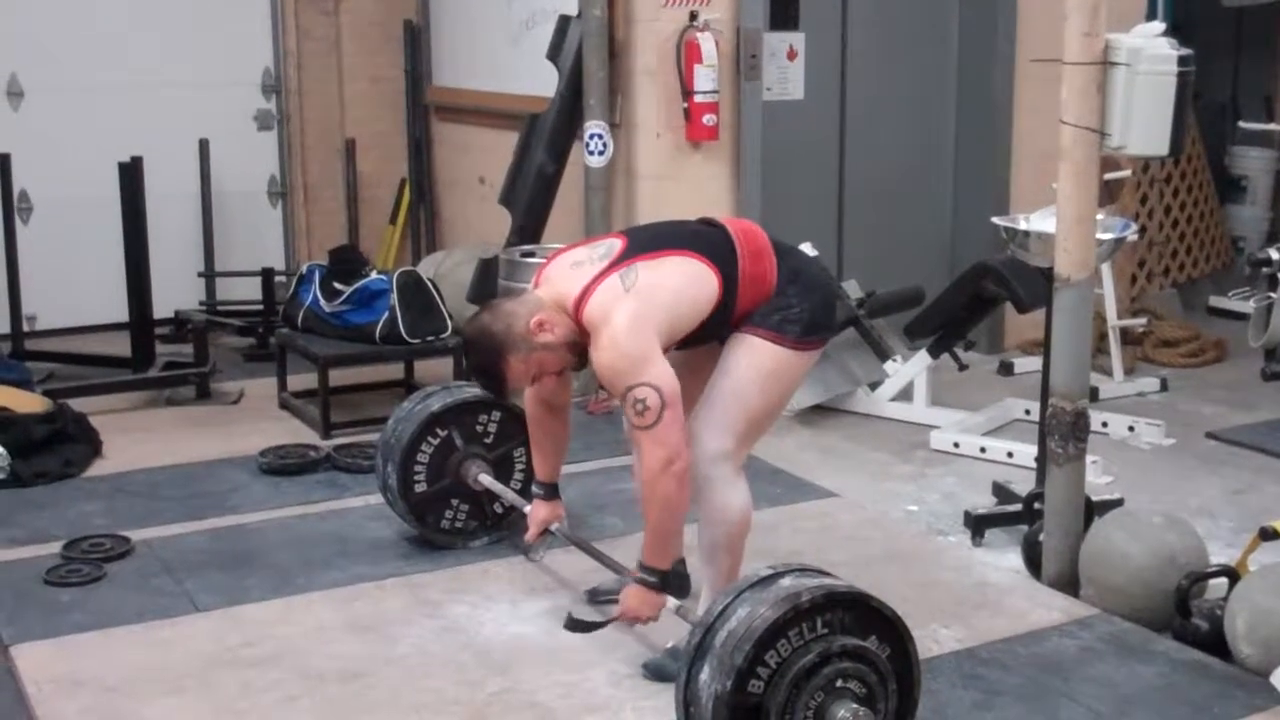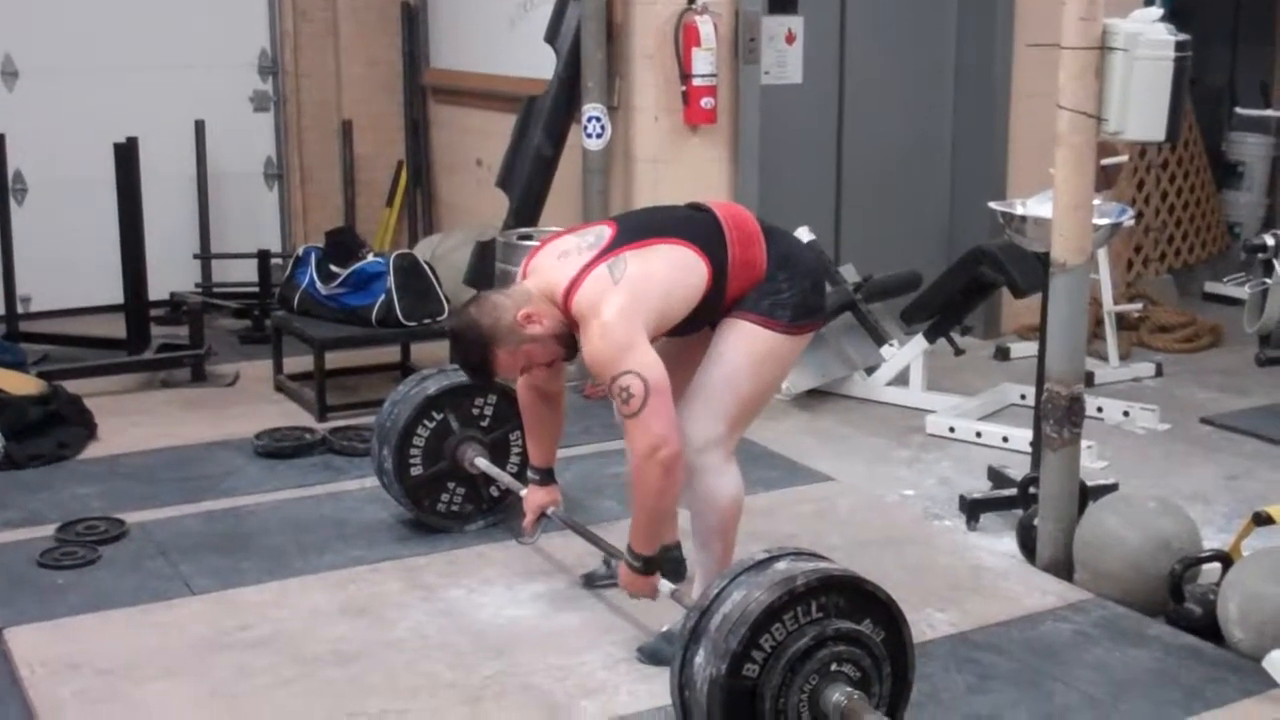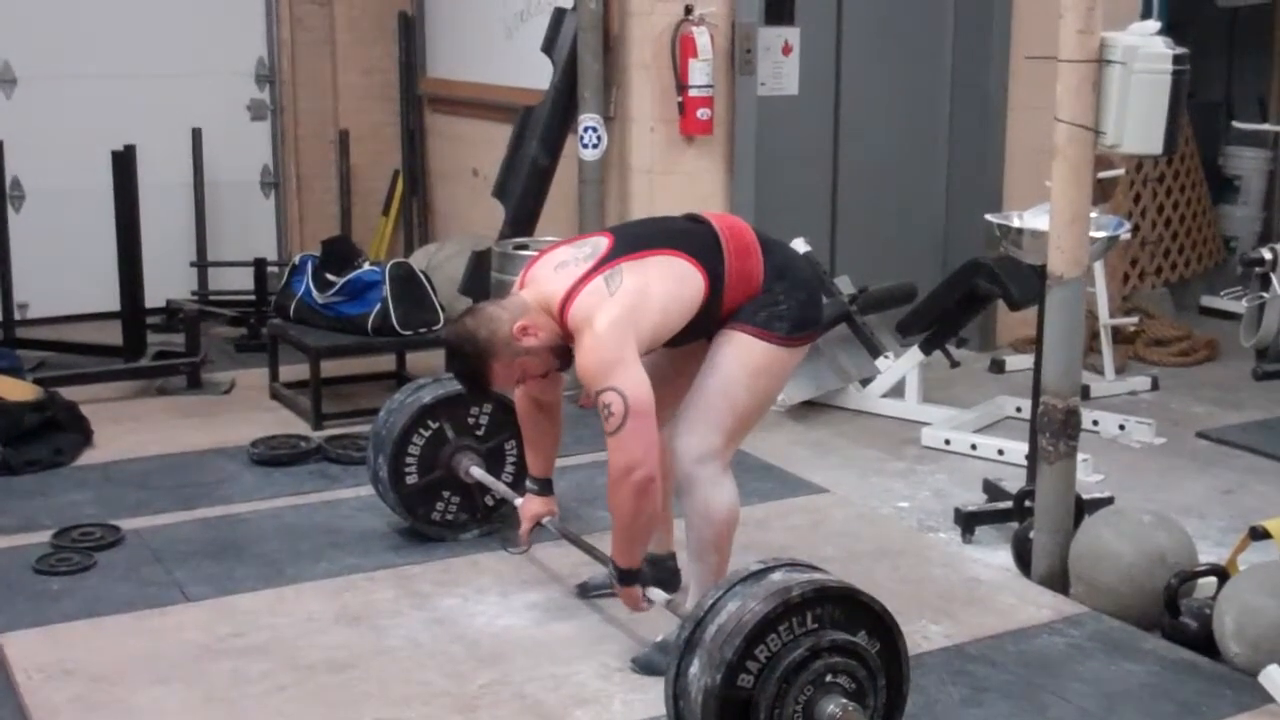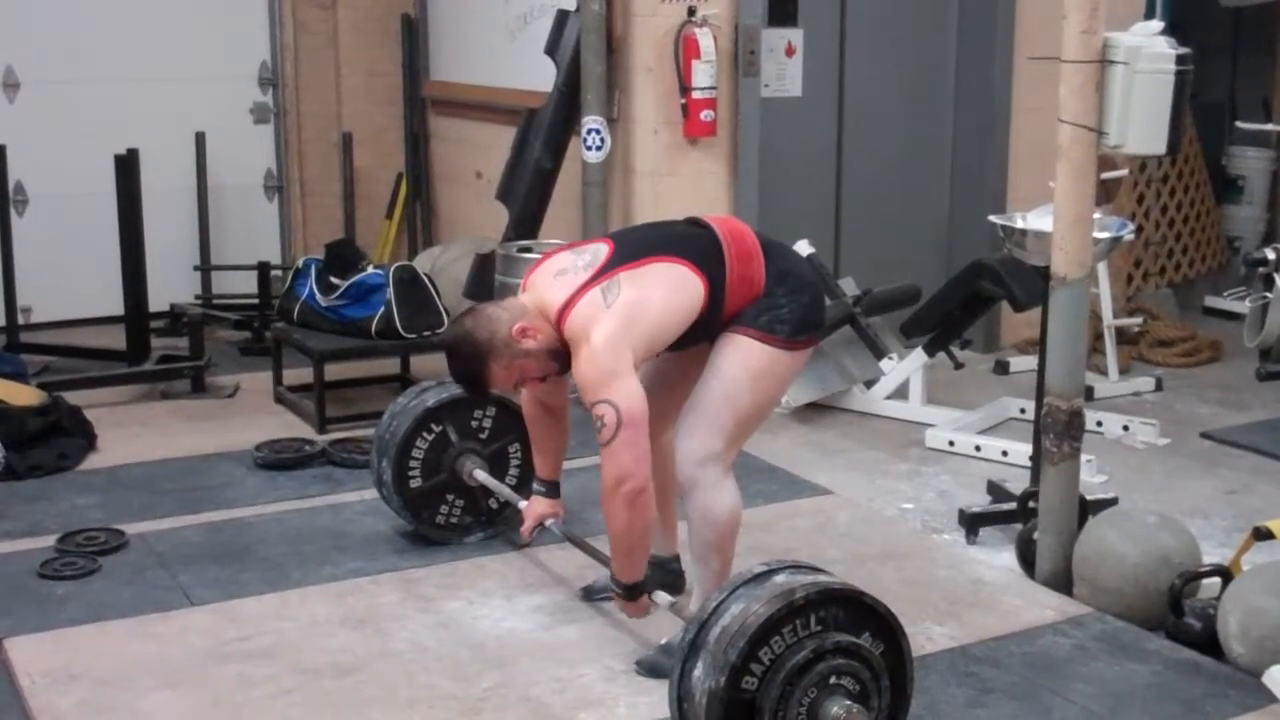
dt=1s
person 1, frame 1
left shoulder: (616, 333)
right shoulder: (543, 295)
left elbow: (671, 461)
right elbow: (546, 401)
left wrist: (650, 581)
right wrist: (545, 492)
left hip: (789, 298)
right hip: (729, 287)
left knee: (711, 455)
right knee: (646, 422)
right ankle: (671, 569)
person 1, frame 2
left shoulder: (606, 323)
right shoulder: (531, 281)
left elbow: (660, 451)
right elbow: (540, 389)
left wrist: (639, 563)
right wrist: (540, 477)
left hip: (778, 282)
right hip: (720, 268)
left knee: (701, 440)
right knee: (643, 411)
right ankle: (666, 551)
person 1, frame 3
left shoulder: (598, 335)
right shoulder: (529, 291)
left elbow: (636, 471)
right elbow: (537, 400)
left wrist: (624, 573)
right wrist: (539, 487)
left hip: (776, 294)
right hip: (717, 279)
left knee: (696, 453)
right knee: (636, 423)
right ankle: (658, 563)
person 1, frame 4
left shoulder: (596, 343)
right shoulder: (533, 297)
left elbow: (628, 483)
right elbow: (545, 402)
left wrist: (628, 587)
right wrist: (545, 489)
left hip: (778, 298)
right hip: (720, 277)
left knee: (699, 458)
right knee: (640, 425)
right ankle: (662, 564)
